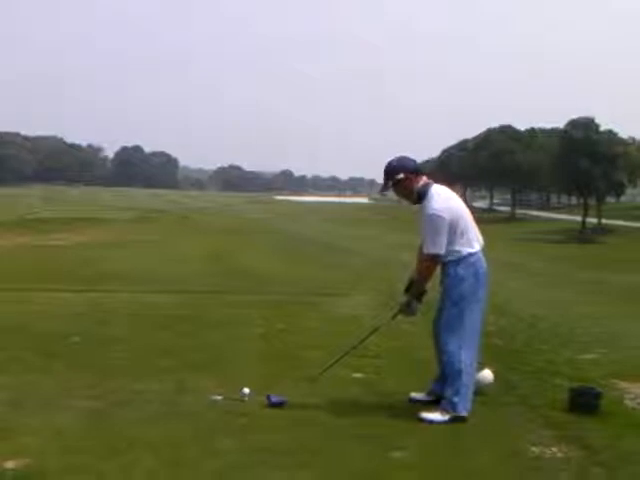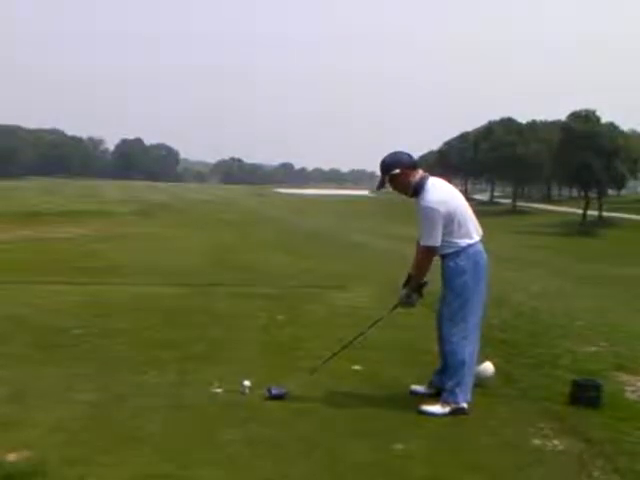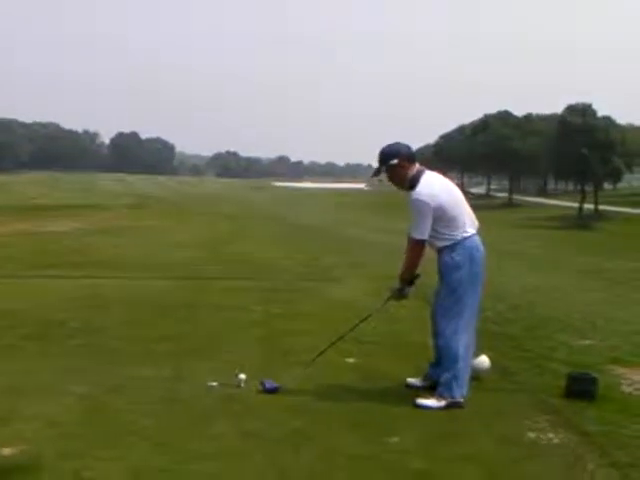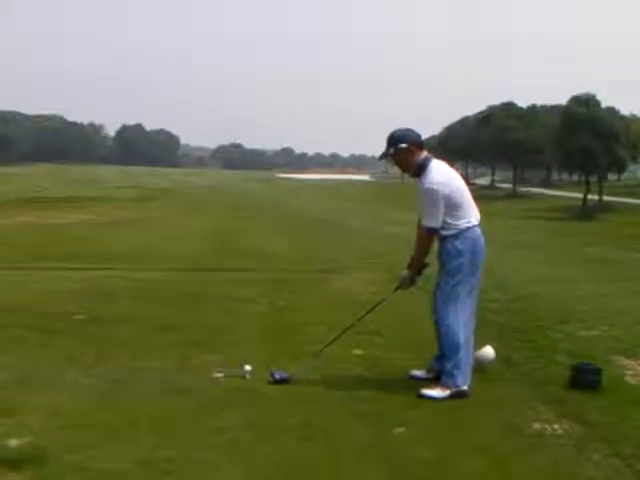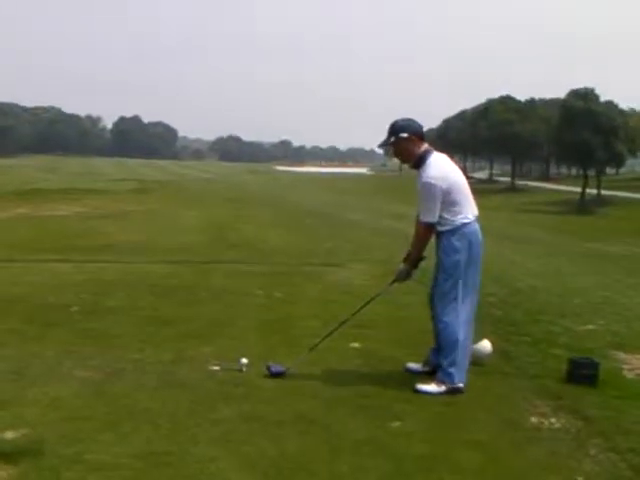
dt=0.3s
person 1, frame 1
left shoulder: (434, 208)
right shoulder: (434, 194)
left elbow: (432, 259)
right elbow: (426, 247)
left wrist: (413, 296)
right wrist: (413, 281)
left hip: (464, 270)
right hip: (458, 268)
left knee: (456, 336)
right knee: (444, 331)
left ankle: (455, 406)
right ankle: (442, 389)
person 1, frame 2
left shoulder: (431, 201)
right shoulder: (432, 186)
left elbow: (428, 251)
right elbow: (424, 242)
left wrist: (412, 289)
right wrist: (412, 276)
left hip: (464, 261)
right hip: (460, 259)
left knee: (457, 328)
right knee: (447, 324)
left ankle: (456, 398)
right ankle: (443, 381)
person 1, frame 3
left shoulder: (421, 195)
right shoulder: (430, 179)
left elbow: (417, 245)
right elbow: (417, 239)
left wrist: (403, 282)
right wrist: (406, 274)
left hip: (460, 255)
right hip: (458, 252)
left knee: (453, 322)
right knee: (443, 317)
left ankle: (452, 392)
right ankle: (438, 374)
person 1, frame 4
left shoulder: (431, 182)
right shoulder: (434, 169)
left elbow: (428, 232)
right elbow: (425, 224)
left wrist: (412, 270)
right wrist: (414, 263)
left hip: (461, 244)
right hip: (458, 242)
left knee: (451, 311)
right knee: (444, 307)
left ankle: (456, 381)
right ankle: (442, 366)
person 1, frame 5
left shoulder: (430, 177)
right shoulder: (435, 160)
left elbow: (426, 226)
right elbow: (424, 219)
left wrist: (409, 264)
right wrist: (411, 255)
left hip: (458, 239)
right hip: (456, 237)
left knee: (451, 306)
right knee: (441, 301)
left ankle: (451, 377)
right ankle: (438, 359)
